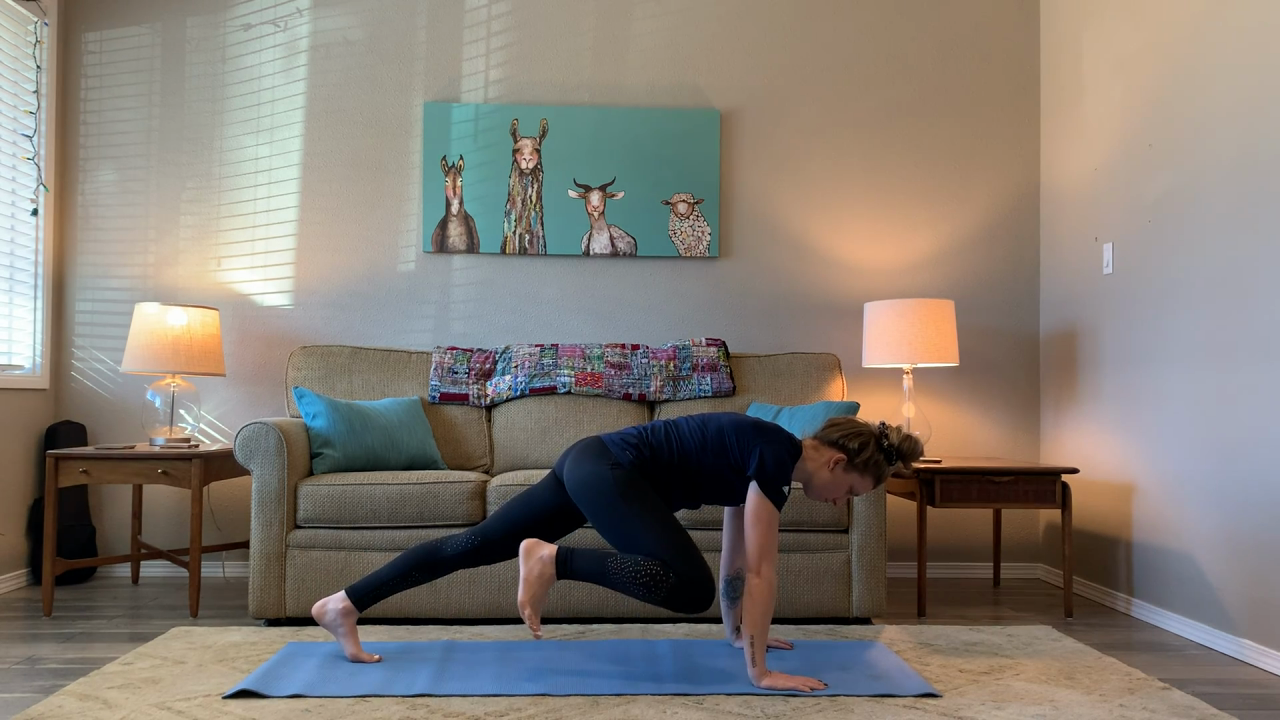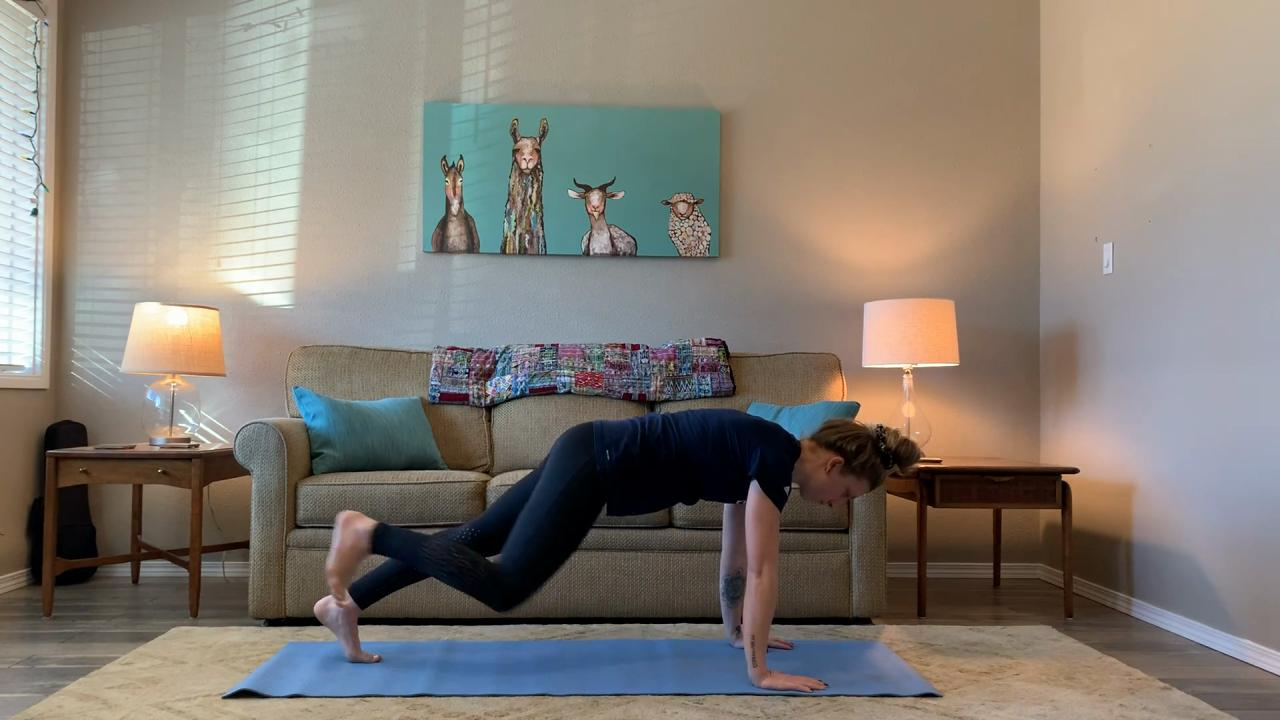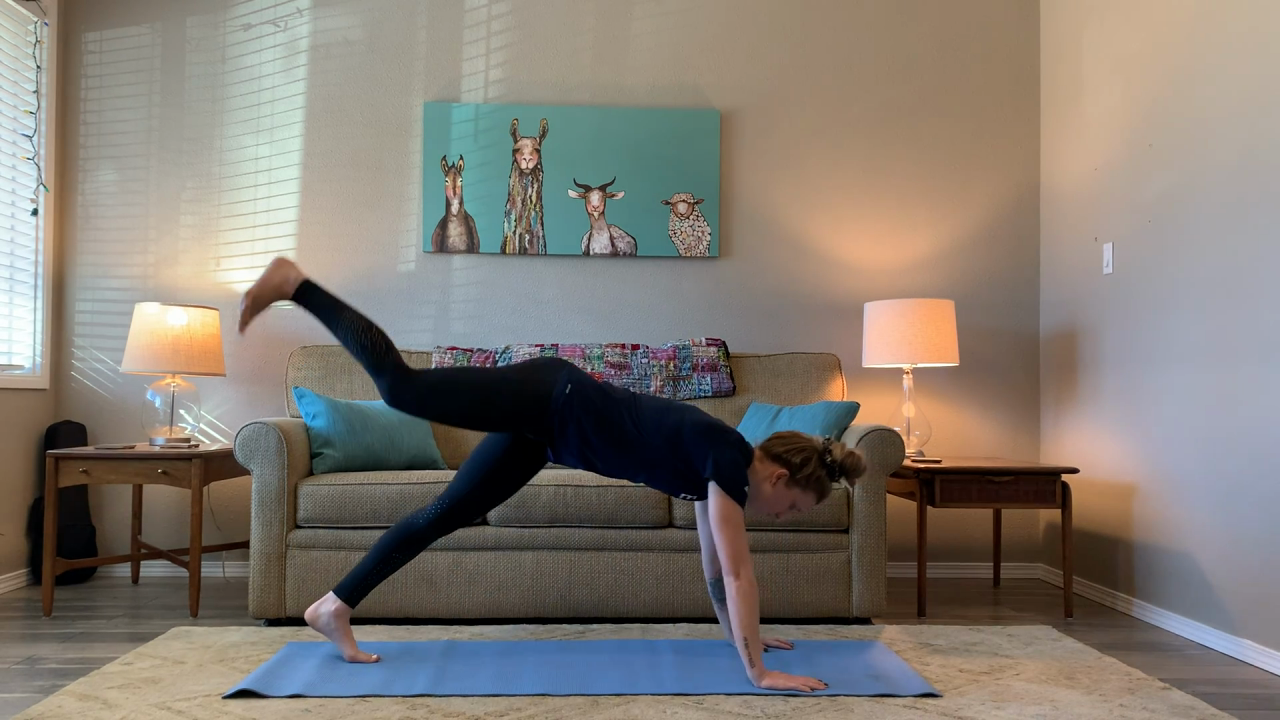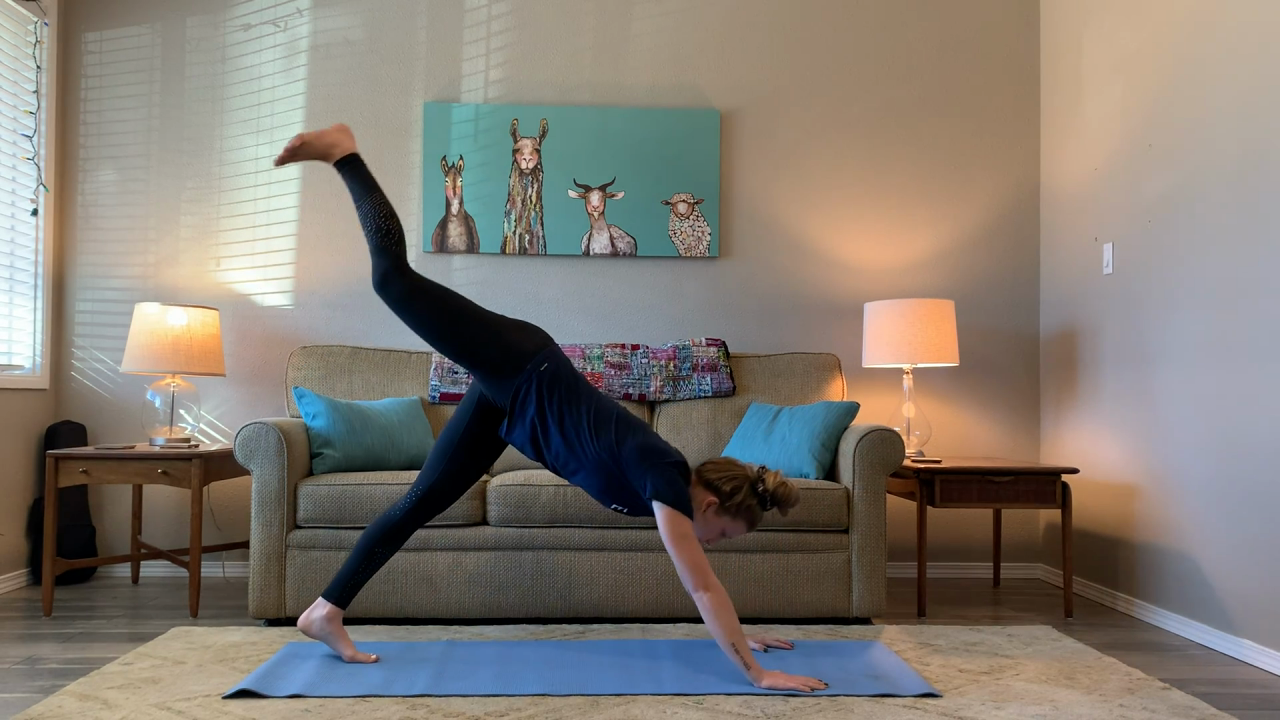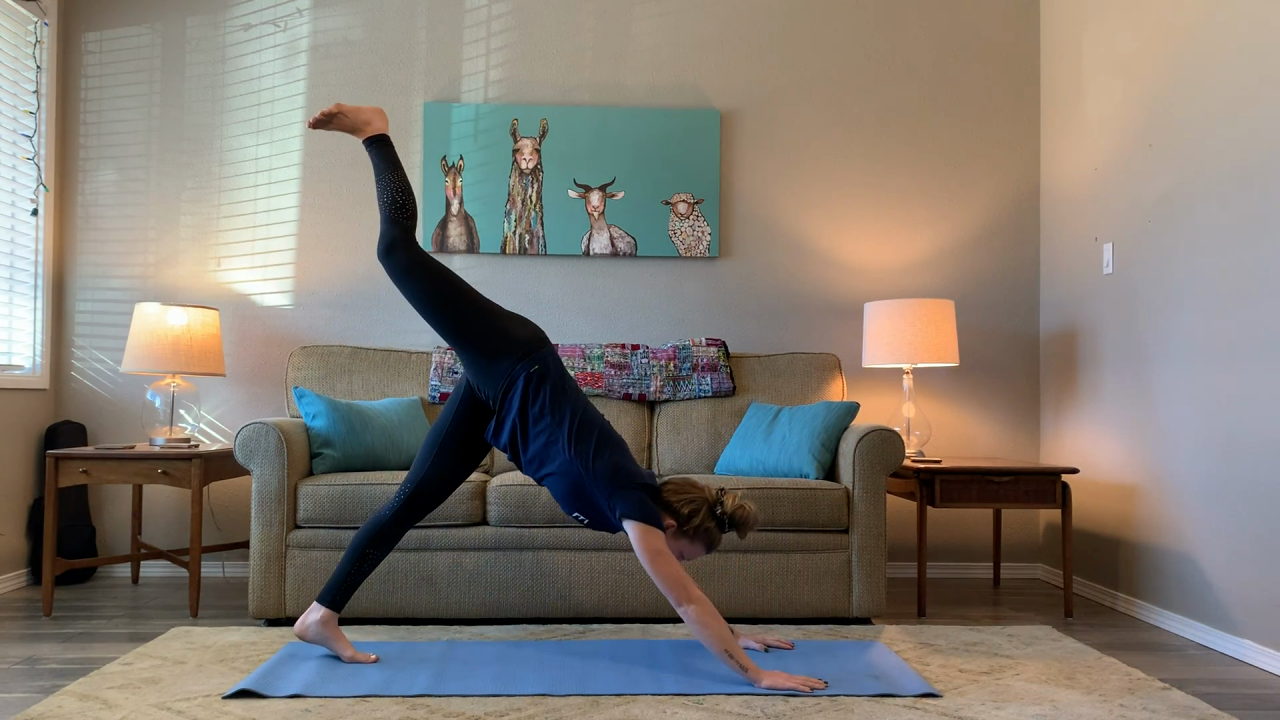
dt=0.5s
person 1, frame 1
left shoulder: (760, 458)
right shoulder: (778, 455)
left elbow: (737, 558)
right elbow: (759, 569)
left wrist: (738, 631)
right wrist: (760, 670)
left hip: (590, 467)
right hip: (605, 469)
left knee: (472, 545)
right knee: (691, 588)
left ankle: (342, 605)
right ankle: (552, 559)
person 1, frame 2
left shoulder: (760, 459)
right shoulder: (776, 457)
left elbow: (737, 559)
right elbow: (762, 571)
left wrist: (737, 631)
right wrist: (760, 668)
left hip: (593, 460)
right hip: (595, 463)
left knee: (475, 541)
right knee: (500, 586)
left ankle: (344, 603)
right ankle: (369, 533)
person 1, frame 3
left shoulder: (720, 464)
right shoulder: (728, 460)
left elbow: (717, 564)
right elbow: (738, 571)
left wrist: (739, 633)
right wrist: (758, 671)
left hip: (548, 415)
right hip: (548, 402)
left knee: (444, 514)
right knee: (403, 388)
left ankle: (336, 607)
right ankle: (295, 283)
person 1, frame 4
left shoulder: (680, 487)
right shoulder: (665, 482)
left elbow: (700, 585)
right elbow: (703, 585)
left wrist: (739, 638)
right wrist: (756, 673)
left hip: (513, 395)
right hip: (519, 372)
left knee: (422, 502)
right knee: (393, 276)
left ankle: (324, 612)
right ankle: (343, 154)
person 1, frame 5
left shoulder: (639, 501)
right shoulder: (631, 503)
left elbow: (686, 593)
right elbow: (686, 601)
left wrist: (737, 638)
right wrist: (754, 674)
left hip: (501, 386)
right hip: (508, 367)
left knee: (412, 502)
right knee: (398, 246)
left ankle: (321, 616)
right ankle: (374, 133)
